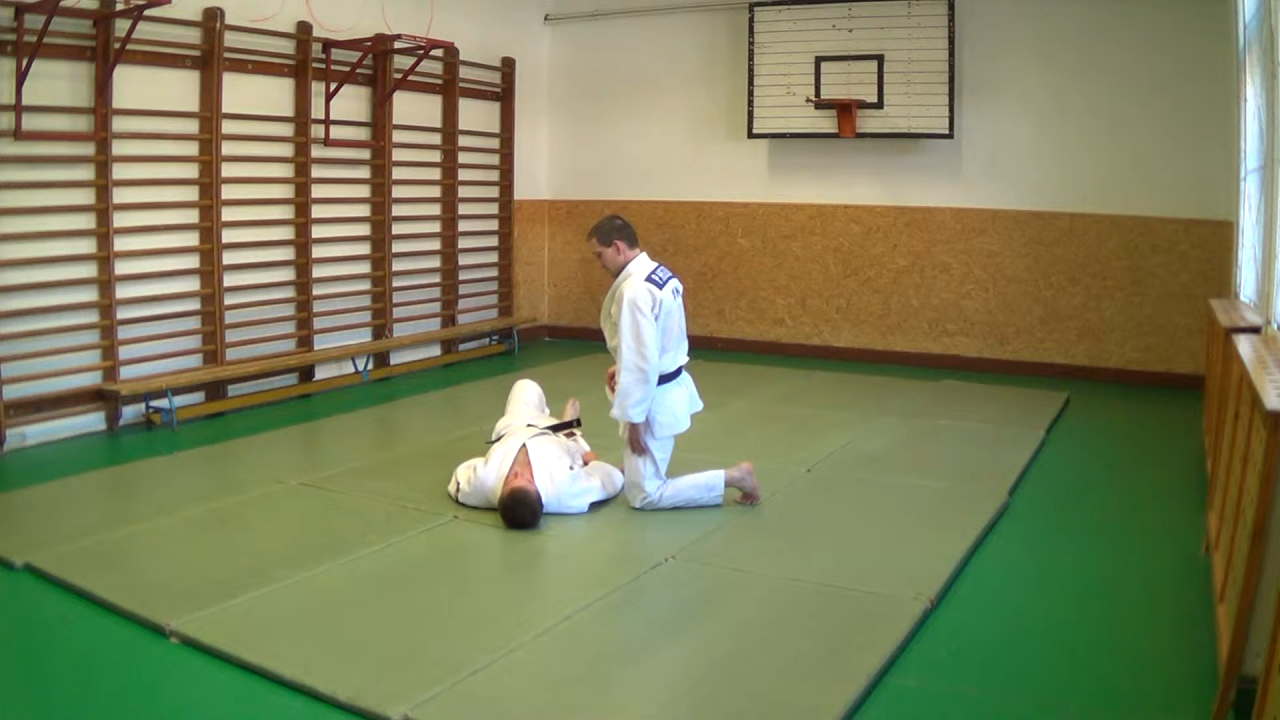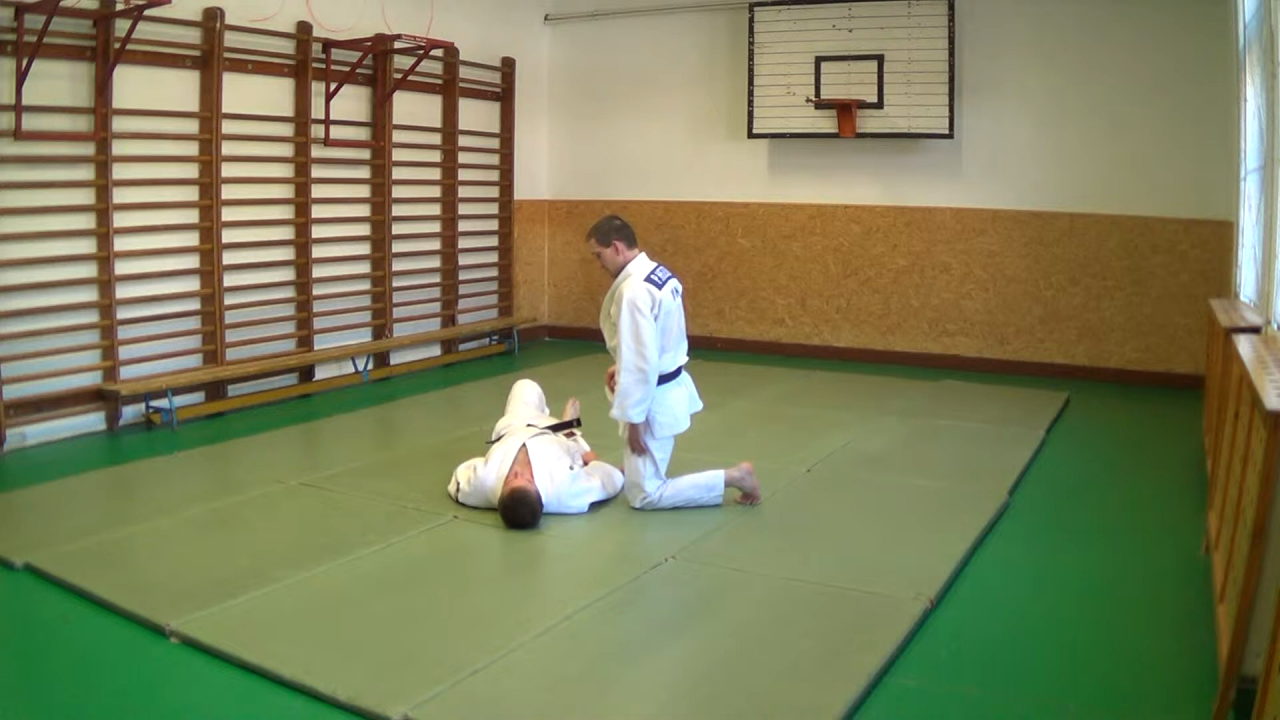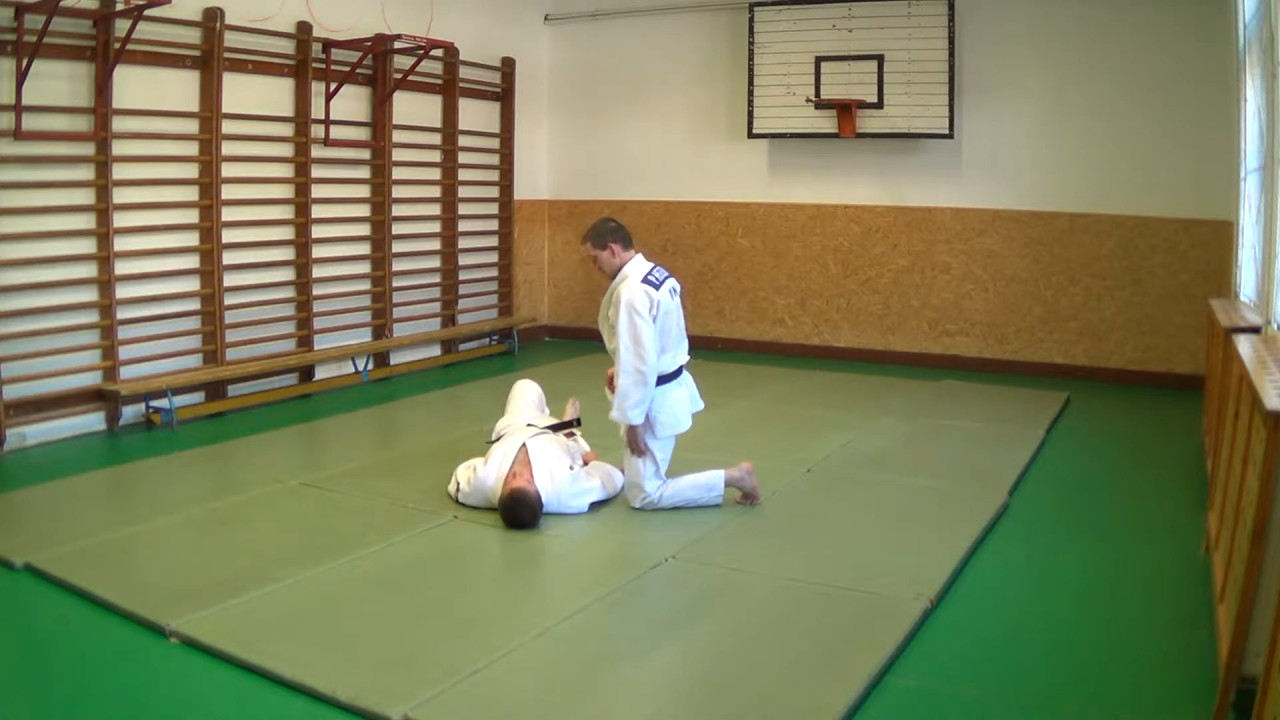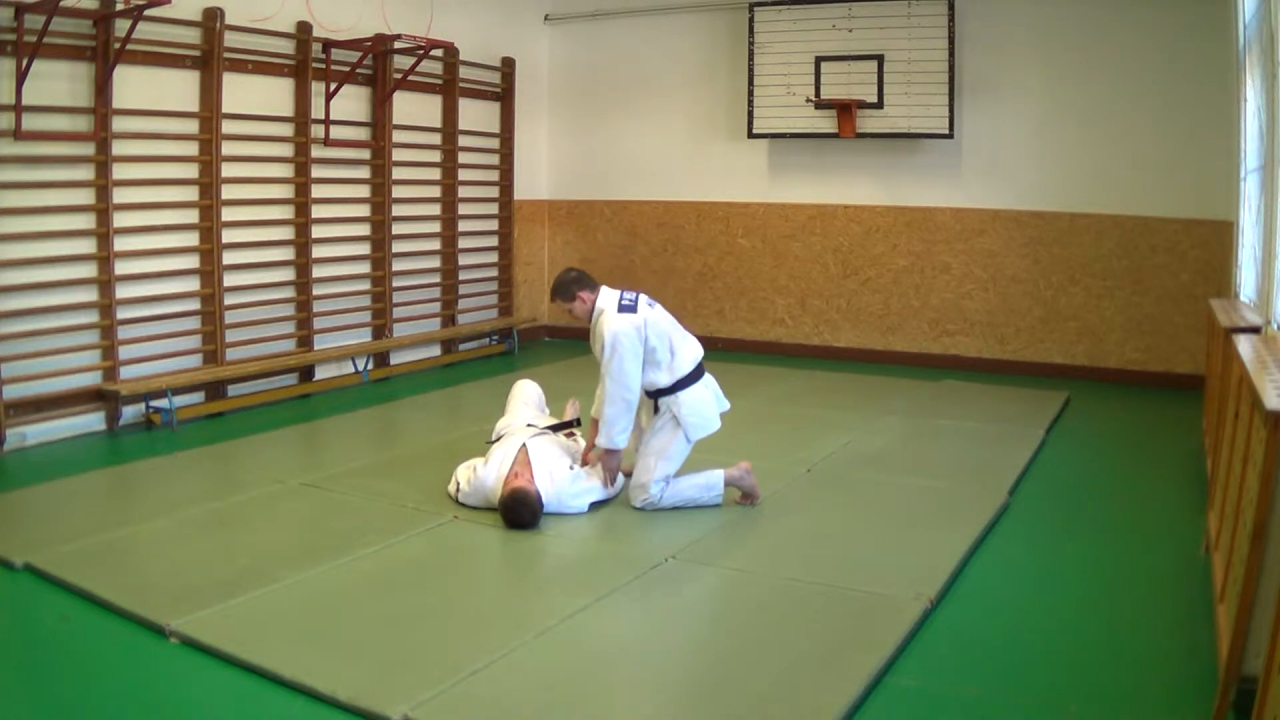
dt=0.5s
person 1, frame 1
left shoulder: (634, 290)
right shoulder: (656, 273)
left elbow: (641, 363)
left wrist: (634, 417)
right wrist: (621, 366)
left hip: (655, 398)
right hip: (668, 386)
left knee: (644, 495)
left ankle: (733, 477)
person 1, frame 2
left shoulder: (633, 290)
right shoulder: (655, 273)
left elbow: (641, 363)
left wrist: (634, 419)
right wrist: (620, 366)
left hip: (654, 398)
right hip: (668, 387)
left knee: (643, 495)
left ankle: (734, 476)
person 1, frame 3
left shoulder: (631, 292)
right shoulder: (653, 273)
left elbow: (638, 363)
left wrist: (631, 420)
right wrist: (619, 368)
left hip: (656, 399)
right hip: (670, 387)
left knee: (643, 496)
left ankle: (734, 477)
person 1, frame 4
left shoulder: (615, 324)
right shoulder: (619, 302)
left elbow: (622, 391)
right elbow: (613, 376)
left wrist: (612, 446)
right wrist: (596, 425)
left hip: (681, 403)
right hip: (684, 390)
left knee: (645, 495)
left ankle: (733, 476)
